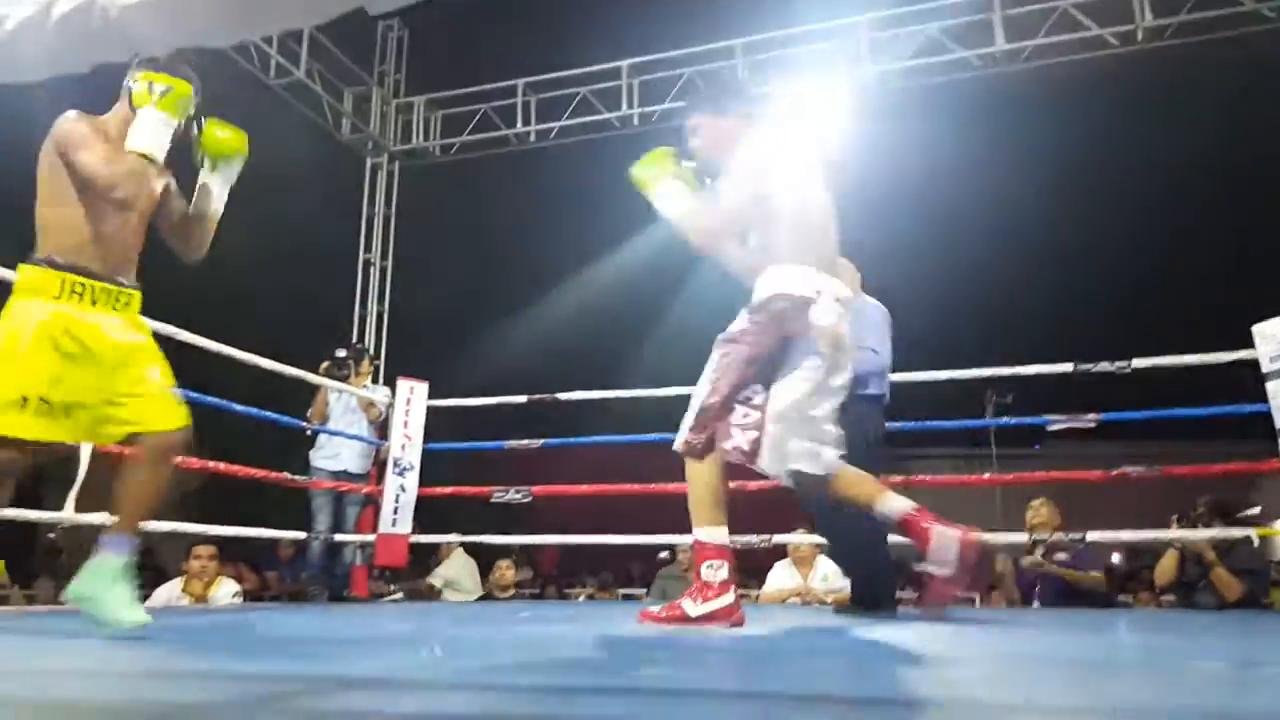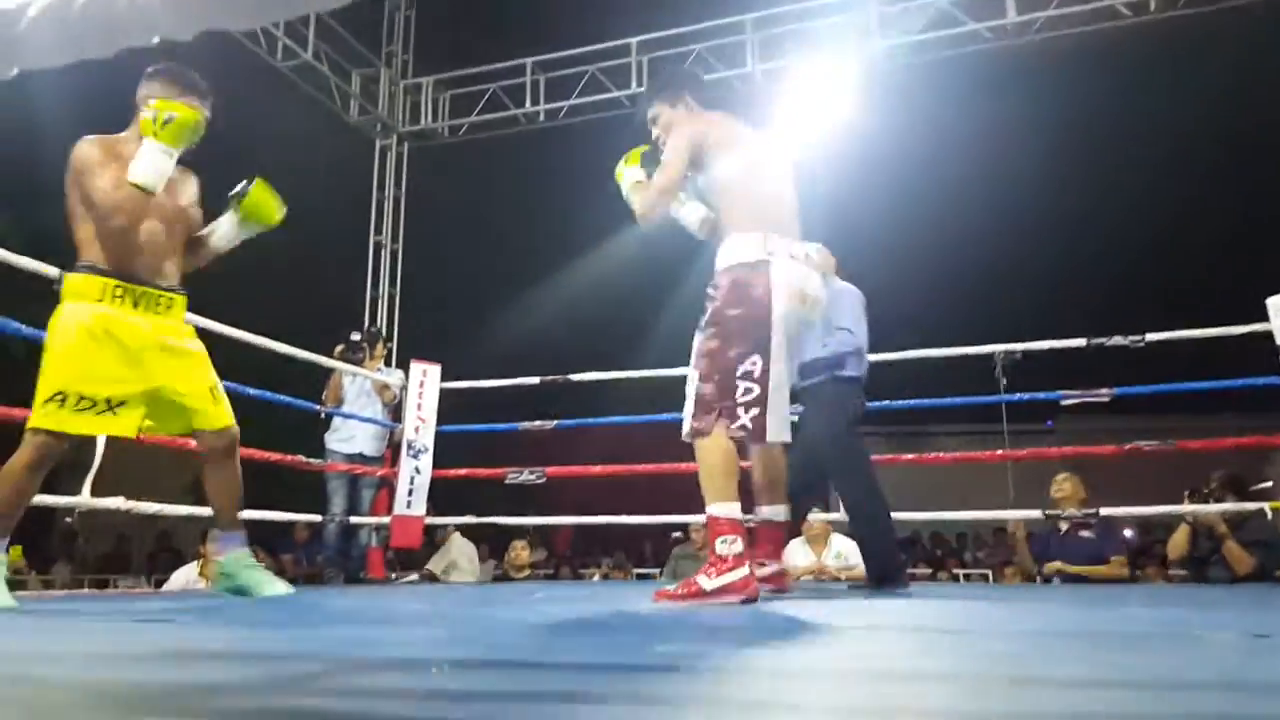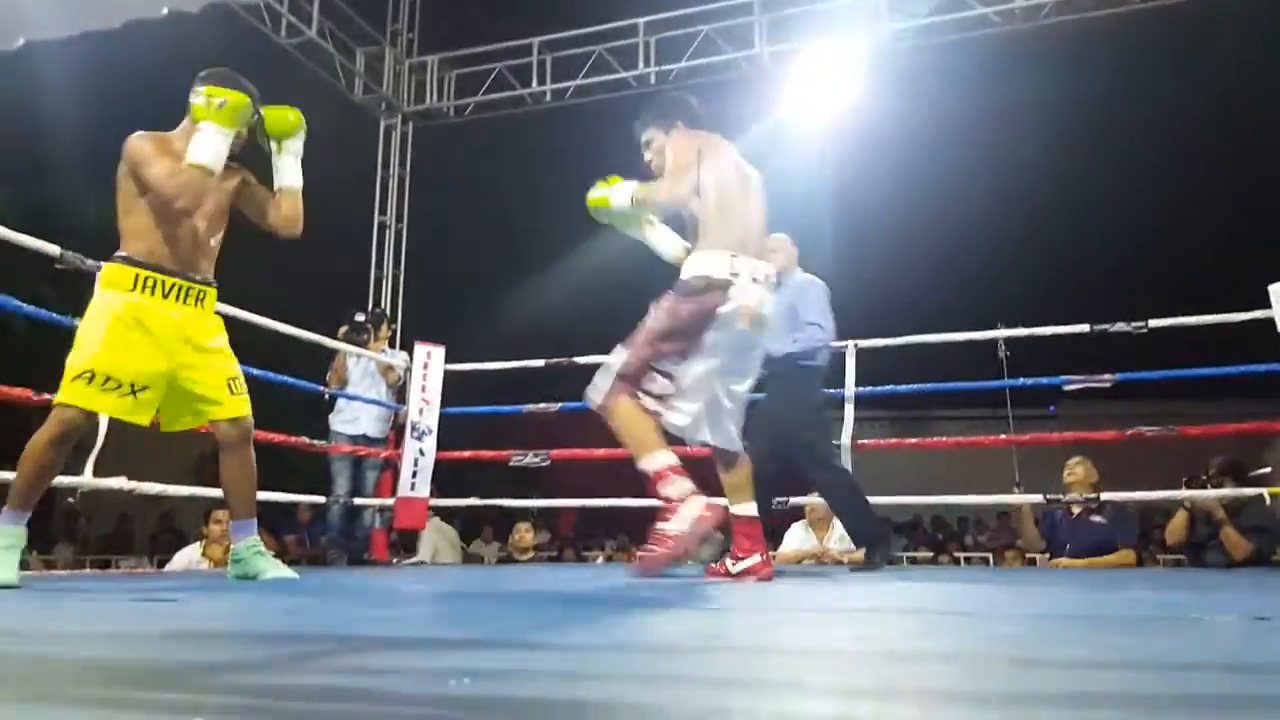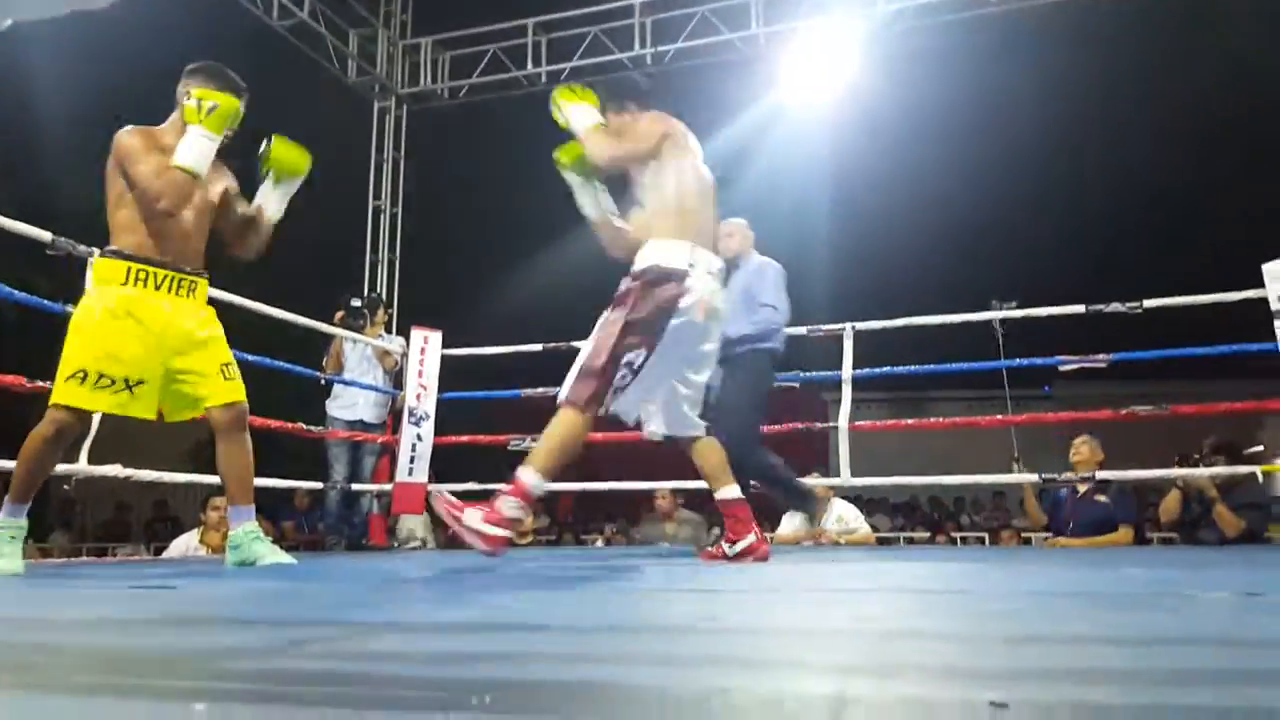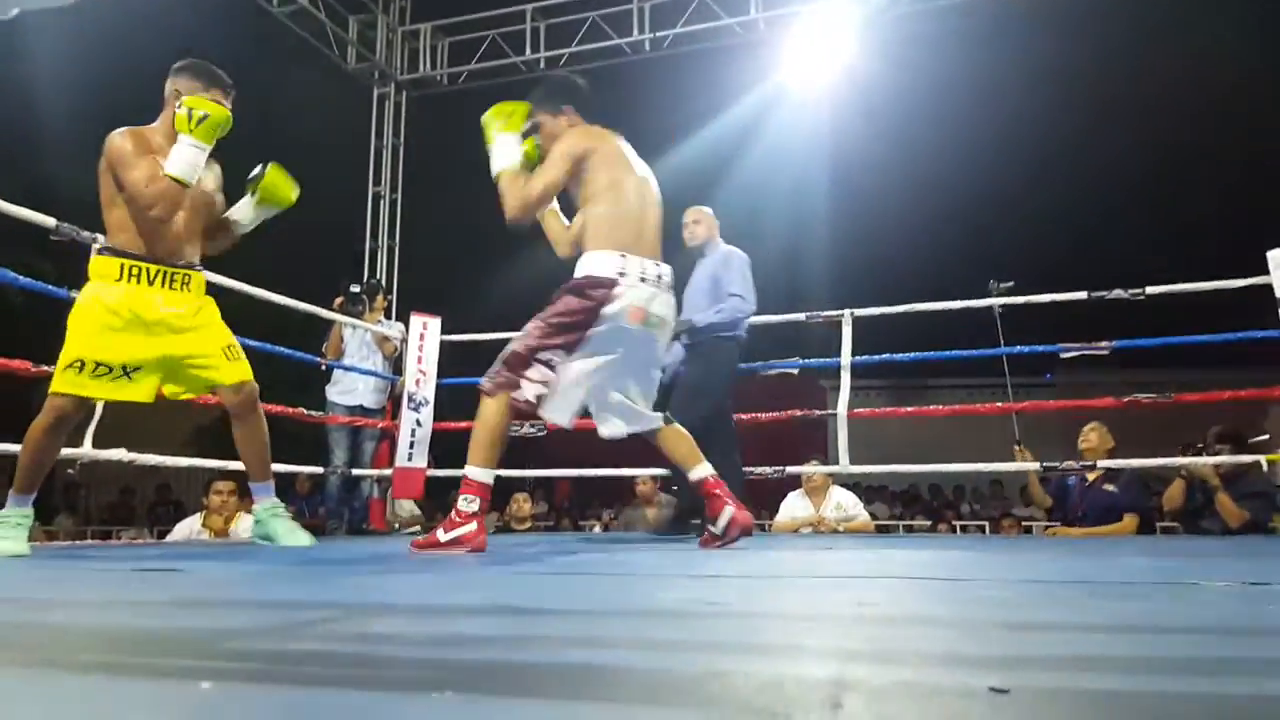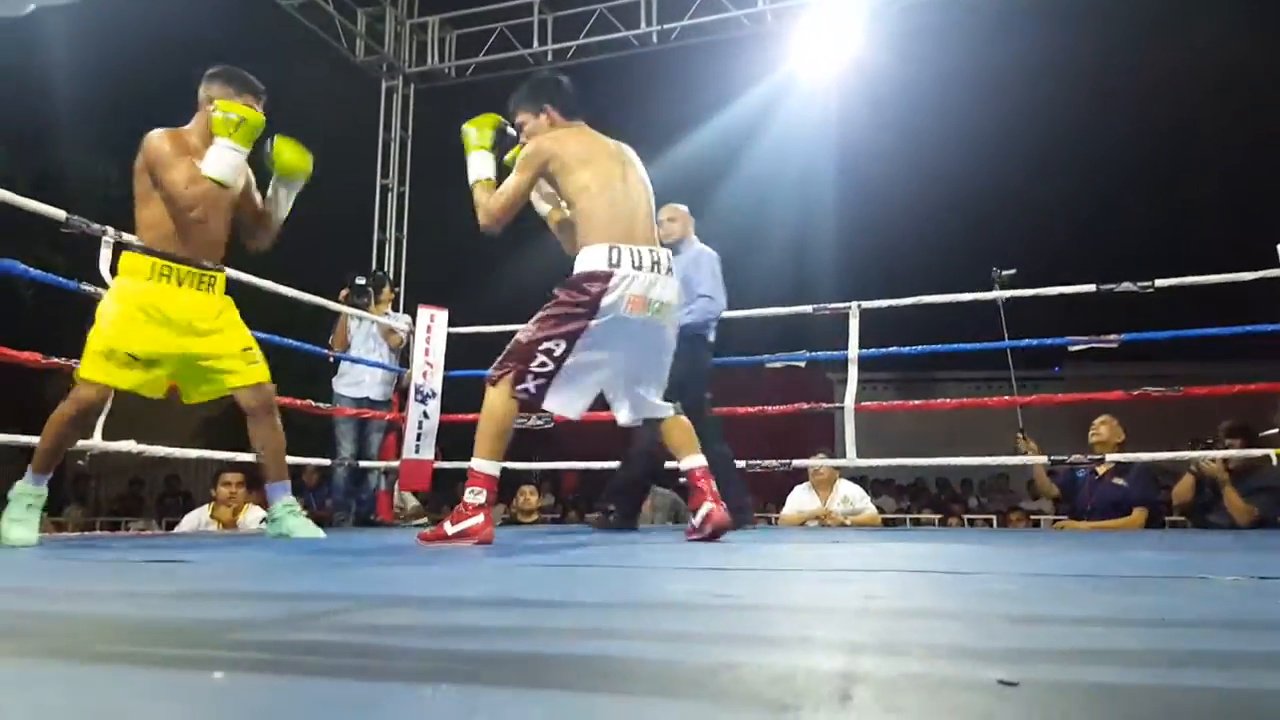
dt=0.2s
person 1, frame 1
left shoulder: (156, 173)
right shoulder: (74, 130)
left elbow: (193, 247)
right elbow: (119, 187)
left wrist: (223, 170)
right wrist: (157, 120)
left hip: (120, 321)
right hip: (54, 307)
left knee: (167, 438)
left ankle: (103, 573)
person 1, frame 2
left shoulder: (183, 182)
right shoulder: (93, 152)
right elbow: (120, 218)
left wrist: (232, 222)
right wrist: (159, 146)
left hip: (167, 324)
right hip: (99, 312)
left knee: (221, 436)
right knee: (44, 441)
left ankle: (234, 562)
person 1, frame 3
left shoulder: (233, 177)
right shoulder: (143, 146)
left elbow: (289, 223)
right elbow: (181, 199)
left wrist: (288, 151)
right wrist: (214, 132)
left hip: (196, 314)
right hip: (131, 301)
left knee: (237, 427)
right knee: (70, 419)
left ankle: (247, 550)
person 1, frame 4
left shoulder: (220, 175)
right shoulder: (133, 139)
left elbow: (247, 245)
right elbow: (165, 200)
left wrist: (283, 185)
right wrist: (203, 135)
left hip: (189, 307)
right hip: (123, 296)
left knee: (232, 412)
right knee: (64, 418)
left ankle: (244, 536)
person 1, frame 5
left shoulder: (208, 167)
right shoulder: (124, 143)
left elbow: (212, 239)
right elbow: (156, 205)
left wrist: (257, 201)
right wrist: (193, 142)
left hip: (187, 300)
right hip: (119, 292)
left knee: (243, 394)
right knee: (63, 406)
left ankle: (269, 512)
person 1, frame 6
left shoulder: (235, 169)
right shoulder: (162, 142)
left elbow: (260, 236)
right elbow: (196, 207)
left wrist: (286, 184)
right wrist: (230, 146)
left hip: (208, 297)
right hip: (147, 289)
left knee: (259, 394)
right knee: (89, 394)
left ankle: (283, 510)
person 2, frame 1
left shoulder: (755, 149)
right shoulder: (790, 165)
left elbow: (709, 227)
left wrist: (663, 185)
right wrist: (691, 209)
left hip: (789, 304)
right hip: (824, 313)
left knee: (703, 439)
right knee: (808, 458)
left ankle: (712, 593)
right ankle: (936, 540)
person 2, frame 2
left shoulder: (697, 128)
right shoulder: (752, 143)
left elbow: (649, 209)
left wrist: (631, 177)
right wrist: (683, 203)
left hip: (755, 272)
right hip: (792, 275)
left knee: (712, 418)
right knee: (758, 423)
left ankle: (729, 565)
right ankle: (768, 558)
person 2, frame 3
left shoulder: (690, 144)
right shoulder: (736, 172)
left elbow: (674, 195)
left wrist: (619, 195)
right wrist: (645, 227)
left hip: (718, 289)
right hip: (752, 298)
left knee: (616, 390)
right knee: (720, 430)
left ankle: (684, 506)
right ankle: (749, 553)
person 2, frame 4
left shoulder: (658, 126)
right shoulder: (661, 176)
left elbow: (605, 154)
right elbow: (623, 246)
left wrist: (581, 115)
right wrist: (587, 184)
left hip: (665, 279)
right hip: (700, 291)
left knee: (584, 398)
right knee: (681, 422)
left ankle: (499, 516)
right ankle: (745, 534)
person 2, frame 5
left shoulder: (577, 143)
right shoulder: (628, 161)
left elbow: (517, 208)
left wrist: (506, 140)
right wrist: (542, 192)
left hip: (606, 288)
right hip: (654, 297)
left knee: (503, 386)
right knee: (645, 417)
left ankle: (466, 521)
right ankle: (724, 506)
person 2, frame 6
left shoulder: (547, 145)
right shoulder: (623, 153)
left elbow: (490, 218)
left wrist: (478, 152)
right wrist: (539, 188)
left hip: (606, 282)
right hip: (658, 285)
left knee: (506, 380)
right knee: (651, 403)
left ankle: (473, 513)
right ankle: (709, 503)
person 3, frame 1
left shoulder: (867, 310)
right shoulder: (845, 317)
left elbow: (875, 359)
left hip: (859, 411)
right hip: (847, 412)
left knee: (848, 502)
right knee: (831, 501)
left ankle: (876, 592)
person 3, frame 2
left shoulder: (842, 294)
left elbow: (852, 338)
left wrist: (803, 358)
left hip: (836, 394)
right hip: (819, 396)
left knee: (853, 480)
right knee: (801, 479)
left ankle: (887, 569)
person 3, frame 3
left shoulder: (808, 286)
right shoulder: (777, 299)
left elbow: (821, 333)
left wrist: (776, 352)
left hip: (798, 383)
right hip: (780, 386)
left knee: (817, 465)
right knee: (761, 465)
left ankle: (874, 539)
person 3, frame 4
left shoulder: (765, 269)
right shoulder: (732, 283)
left elbow: (775, 315)
left wrist: (729, 335)
left hip: (752, 365)
right hip: (735, 368)
left knee: (736, 444)
right knee: (730, 445)
left ankle: (802, 498)
person 3, frame 5
left shoulder: (730, 257)
right shoulder: (699, 269)
left elbow: (743, 303)
left wrist: (697, 322)
right wrist: (668, 363)
left hip: (717, 353)
right hip: (698, 357)
left knee: (688, 433)
right knee: (716, 437)
person 3, frame 6
left shoulder: (702, 256)
right shoulder: (676, 262)
left elbow: (713, 304)
left hip: (687, 354)
right hip: (675, 355)
left knee: (654, 431)
right knee: (695, 433)
person 4, frame 1
left shoulder: (380, 392)
right shoulder: (332, 389)
left elbow: (373, 415)
right elbow: (316, 419)
left wrist: (354, 382)
right wrist: (324, 383)
left hip: (357, 469)
right hip: (325, 464)
left knee: (349, 532)
right knee: (321, 530)
left ankle: (339, 590)
right ankle: (316, 589)
person 4, frame 2
left shoulder: (394, 375)
right shoulder: (346, 372)
left elbow: (387, 398)
right elbow: (331, 402)
left wrist: (368, 366)
right wrist: (338, 366)
left hip: (372, 452)
right hip: (340, 447)
left knee: (364, 514)
right knee: (337, 512)
left ankle: (355, 572)
right ankle: (332, 571)
person 4, frame 3
left shoulder: (398, 357)
right shoulder: (351, 353)
left elbow: (392, 379)
right elbow: (335, 383)
left wrist: (372, 347)
right wrist: (343, 347)
left hip: (376, 433)
right hip: (344, 429)
left knee: (368, 496)
right knee: (340, 494)
left ankle: (359, 554)
right ankle: (336, 553)
person 4, frame 4
left shoulder: (394, 342)
right shoulder: (347, 339)
left elbow: (388, 364)
right elbow: (331, 369)
left wrist: (368, 332)
right wrist: (338, 332)
left hip: (373, 419)
right hip: (341, 414)
left knee: (366, 482)
right knee: (338, 479)
left ankle: (356, 539)
right ankle: (333, 539)
person 4, frame 5
left shoulder: (394, 327)
right shoulder: (347, 325)
left elbow: (388, 350)
right elbow: (331, 354)
left wrist: (367, 318)
right wrist: (338, 318)
left hip: (373, 404)
right hip: (341, 400)
left knee: (366, 467)
right knee: (338, 465)
left ankle: (357, 525)
right ankle: (334, 524)
person 4, frame 6
left shoulder: (401, 320)
right shoulder: (354, 317)
left elbow: (394, 342)
right elbow: (338, 347)
left wrist: (374, 310)
right wrist: (344, 310)
left hip: (380, 396)
right hip: (348, 391)
left knee: (372, 458)
right knee: (345, 457)
left ankle: (364, 517)
right ankle: (341, 515)
